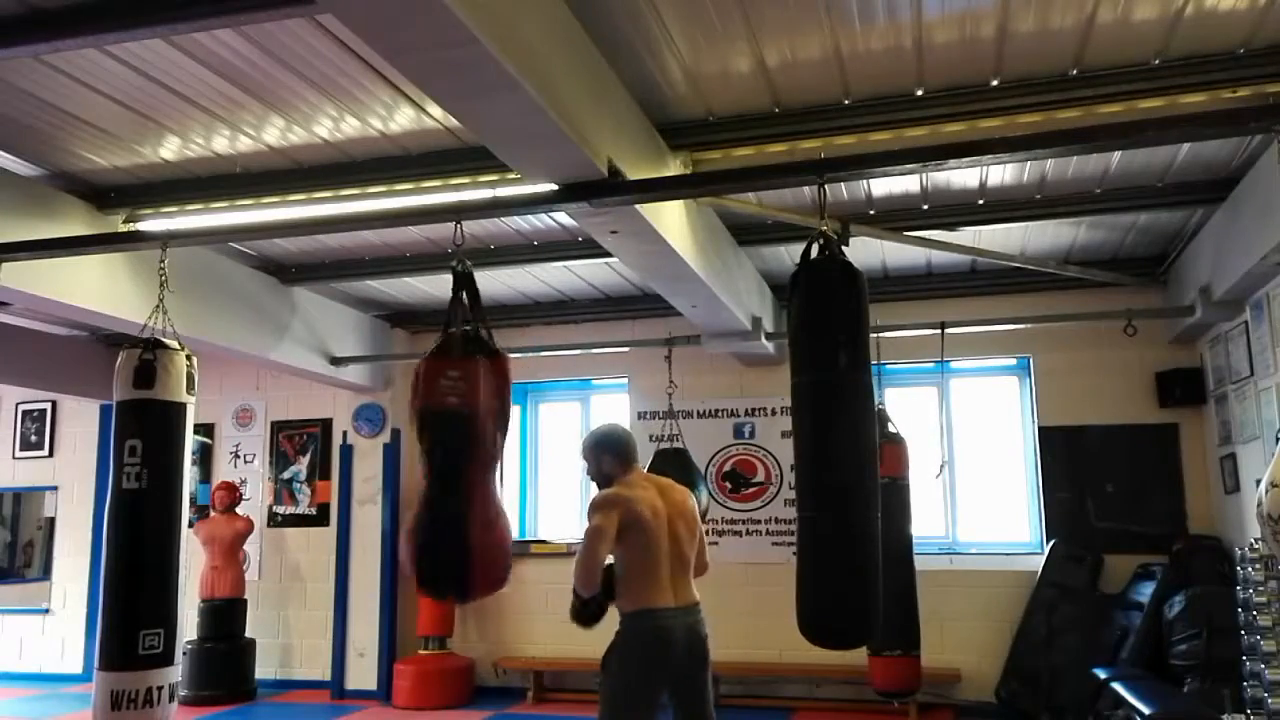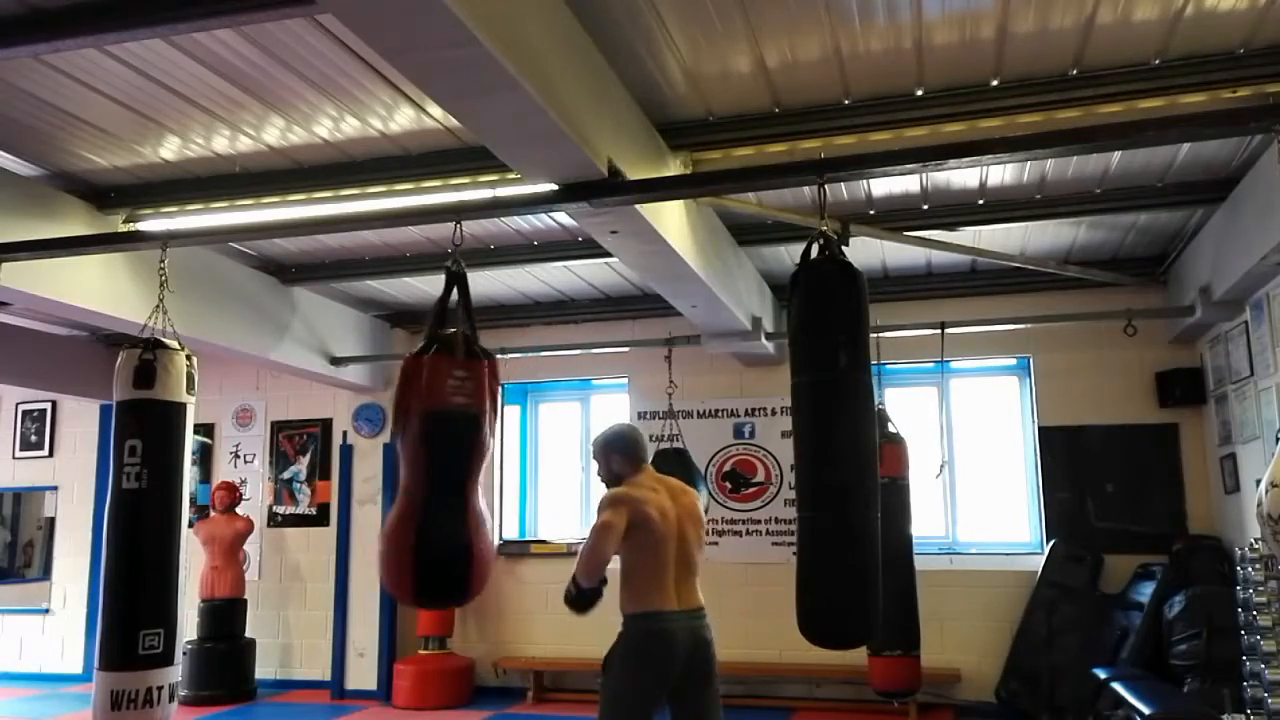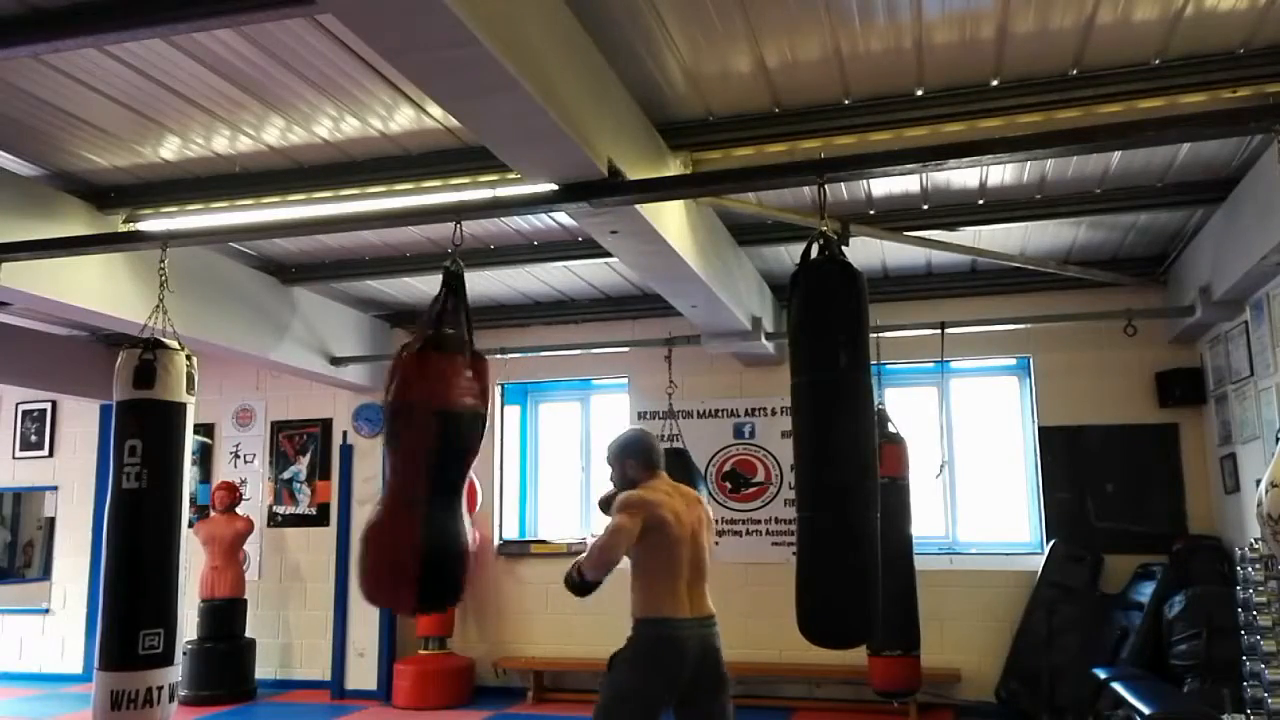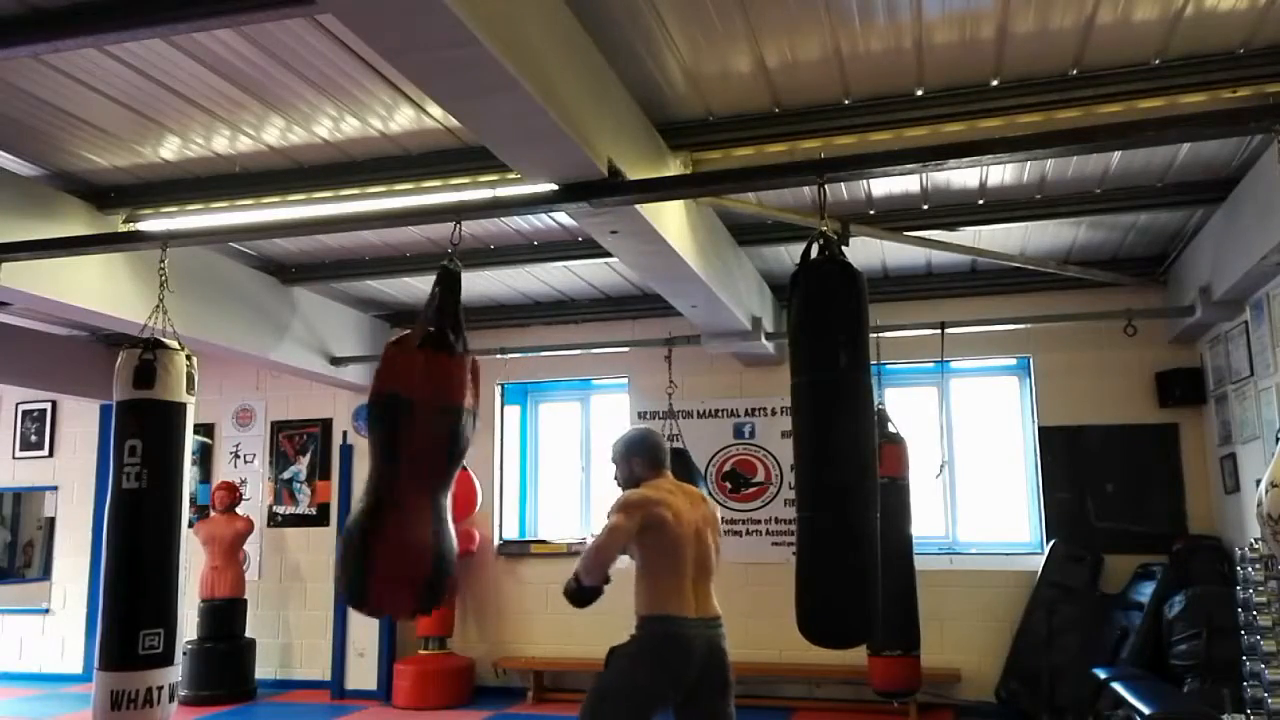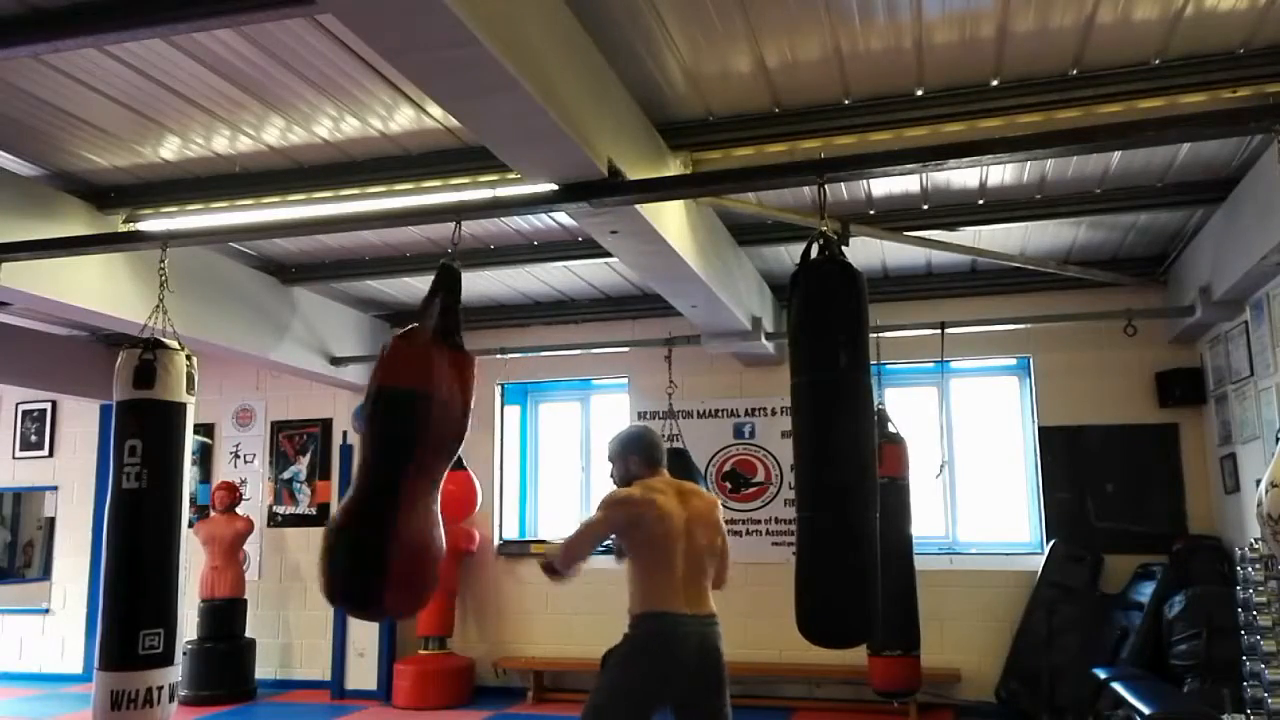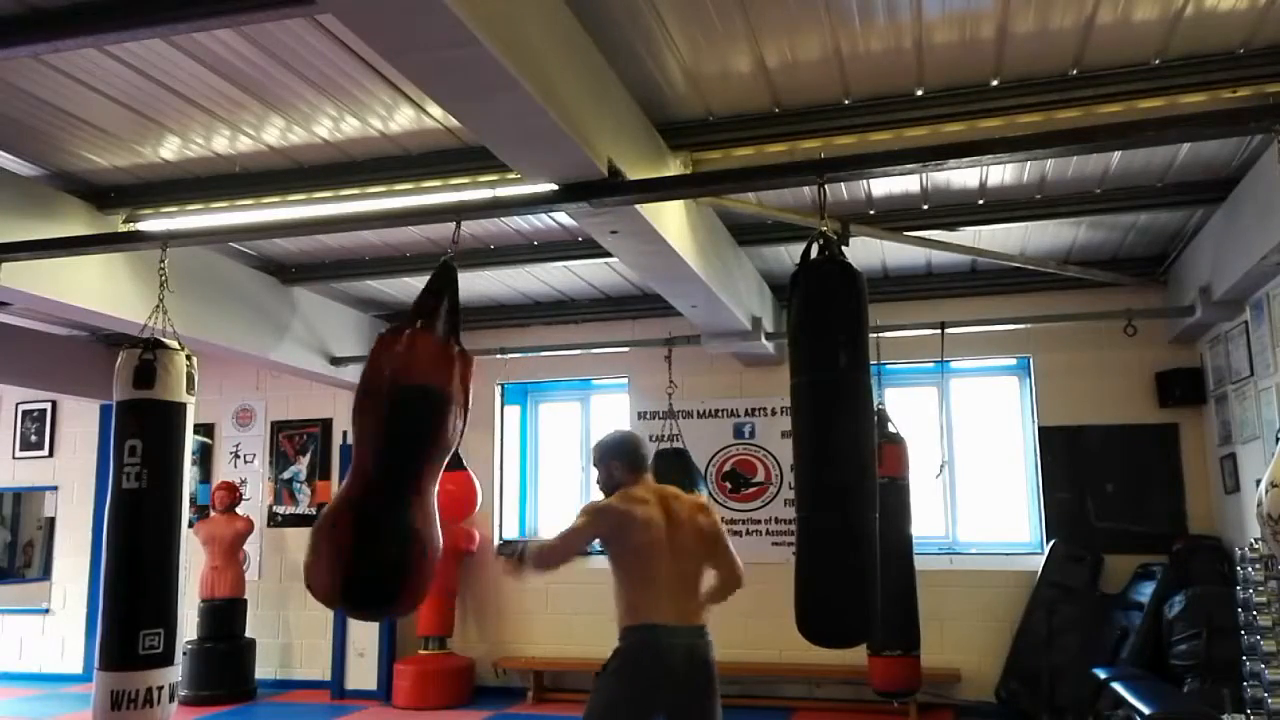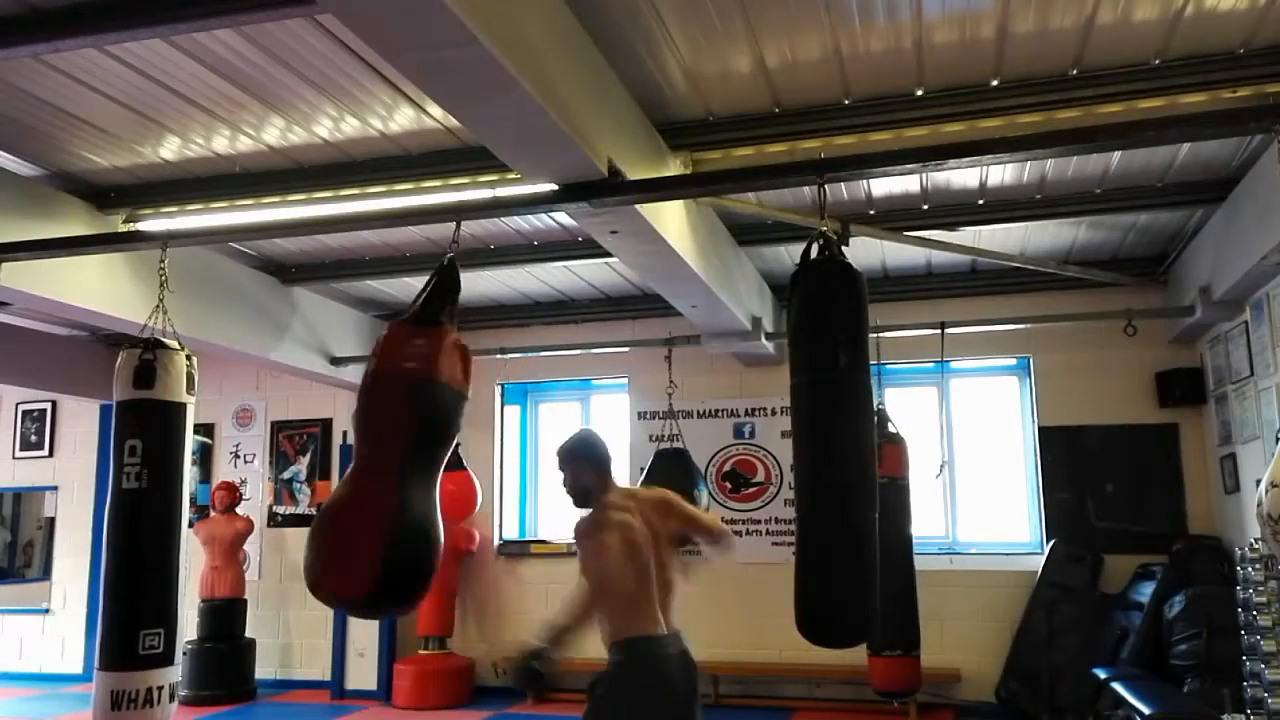
dt=0.1s
person 1, frame 1
left shoulder: (611, 499)
right shoulder: (682, 495)
left elbow: (589, 570)
left wrist: (585, 593)
left hip: (646, 631)
right hip: (692, 625)
person 1, frame 2
left shoulder: (621, 498)
right shoulder: (689, 496)
left elbow: (593, 561)
left wrist: (582, 583)
left hip: (650, 634)
right hip: (697, 629)
person 1, frame 3
left shoulder: (636, 501)
right shoulder: (698, 504)
left elbow: (603, 558)
left wrist: (579, 570)
left hip: (659, 639)
right hip: (705, 636)
person 1, frame 4
left shoulder: (639, 502)
right shoulder: (706, 505)
left elbow: (598, 558)
left wrist: (584, 582)
left hip: (662, 638)
right hip: (711, 638)
person 1, frame 5
left shoulder: (625, 500)
right shoulder: (707, 503)
left elbow: (570, 553)
left wrist: (552, 560)
left hip: (656, 636)
right hip: (706, 636)
person 1, frame 6
left shoulder: (608, 512)
right shoulder: (696, 507)
left elbow: (549, 557)
right elbow: (733, 577)
left wrist: (523, 553)
left hip: (645, 653)
right hip: (695, 650)
person 1, frame 7
left shoulder: (598, 525)
right shoulder: (656, 502)
left elbow: (606, 588)
right elbow: (718, 533)
left wrist: (549, 645)
left hip: (638, 661)
right hip: (675, 656)
